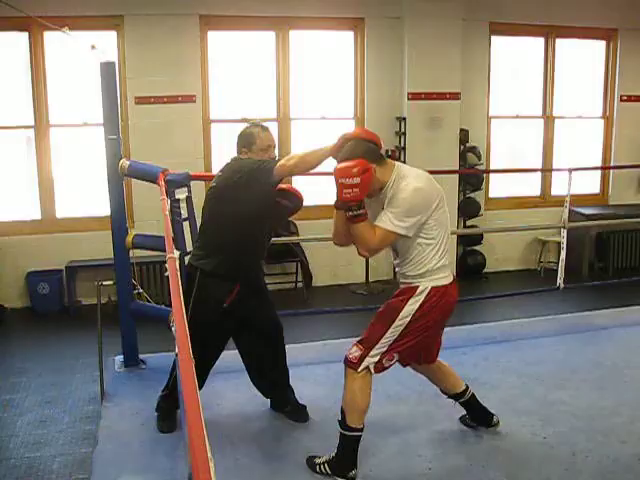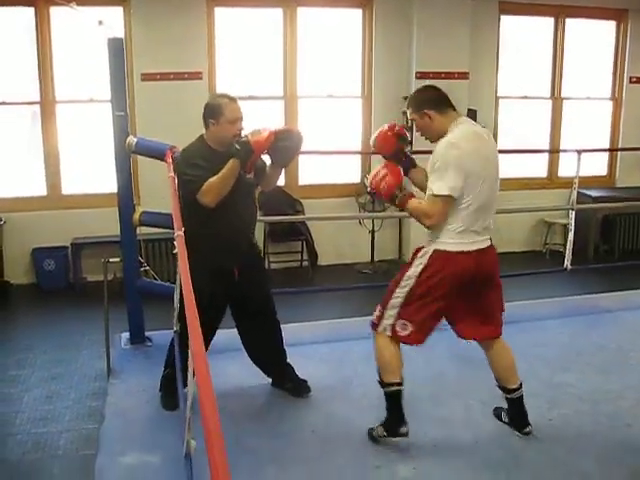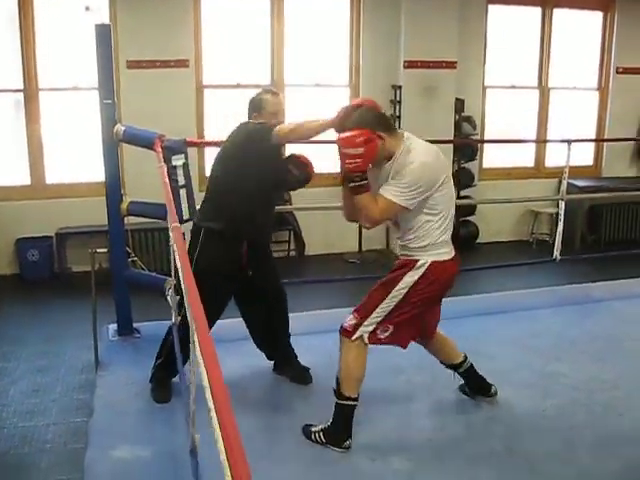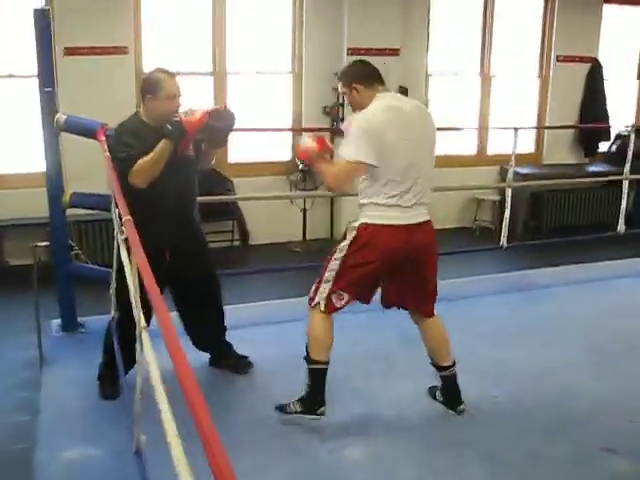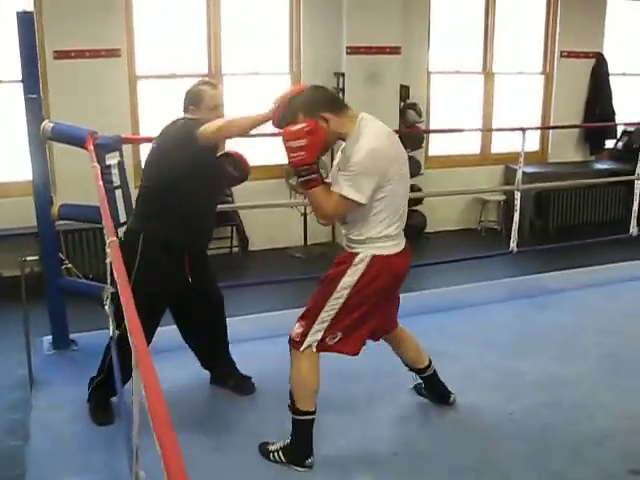
dt=1s
person 1, frame 1
left shoulder: (412, 190)
right shoulder: (385, 186)
left elbow: (369, 245)
right elbow: (342, 239)
left wrist: (351, 203)
right wrist: (348, 204)
left hip: (428, 292)
right hip: (427, 287)
left knee: (358, 362)
right knee: (422, 359)
right ankle: (480, 413)
person 1, frame 2
left shoulder: (450, 148)
right shoulder: (482, 138)
left elbow: (433, 215)
left wrist: (394, 192)
right wrist: (406, 161)
left hip: (444, 257)
right hip: (482, 254)
left knee: (386, 327)
right knee: (490, 336)
left ankle: (395, 419)
right ankle: (517, 413)
person 1, frame 3
left shoulder: (419, 163)
right shoulder: (401, 154)
left elbow: (374, 217)
right elbow: (353, 214)
left wrist: (353, 175)
right wrist: (359, 175)
left hip: (427, 266)
right hip: (437, 261)
left knee: (355, 333)
right knee: (423, 331)
left ankle: (339, 430)
right ankle: (478, 383)
person 1, frame 4
left shoulder: (367, 121)
right shoulder: (420, 112)
left elbow: (338, 181)
left wrist: (316, 157)
left hip: (376, 232)
right hip: (420, 229)
left knee: (322, 304)
right knee: (423, 313)
left ankle: (314, 398)
right ankle: (451, 392)
person 1, frame 5
left shoulder: (368, 149)
right shoulder: (362, 133)
left elbow: (330, 212)
right elbow: (338, 191)
left wrist: (304, 168)
right wrist: (310, 168)
left hip: (371, 259)
right hip: (394, 252)
left knee: (305, 342)
right knee: (386, 327)
left ankle: (299, 448)
right ankle: (436, 387)
person 2, frame 1
left shoulder: (258, 182)
right shoulder: (239, 171)
right elbow: (290, 165)
left wrist: (281, 210)
right wrist: (335, 148)
left hip: (245, 277)
right hip: (213, 278)
left knee: (268, 336)
right knee: (200, 347)
left ankle: (282, 398)
right ankle: (168, 405)
person 2, frame 2
left shoulder: (242, 147)
right shoulder: (192, 157)
left elbow: (265, 184)
right elbow: (208, 197)
left wrist: (279, 160)
right wrist: (238, 159)
left hip: (244, 252)
right hip: (206, 259)
left knee: (262, 315)
right knee: (195, 325)
left ankle: (281, 374)
right ankle: (171, 384)
person 2, frame 3
left shoulder: (269, 149)
right shoulder: (250, 133)
right elbow: (288, 132)
left wrist: (292, 179)
right wrist: (335, 121)
left hip: (252, 243)
right hip: (216, 241)
left knee: (270, 303)
left ankle: (284, 360)
right ankle: (163, 373)
person 2, frame 4
left shoulder: (180, 122)
right shoulder: (128, 133)
left elbow: (202, 162)
right elbow: (139, 178)
left wrist: (215, 137)
right wrist: (170, 138)
left hip: (185, 232)
right hip: (144, 238)
left knee: (204, 293)
right knee: (132, 307)
left ankle: (220, 352)
right ankle: (111, 372)
person 2, frame 5
left shoulder: (200, 142)
right shoulder: (182, 132)
right elbow: (217, 129)
left wrist: (220, 178)
right wrist: (270, 114)
left hip: (187, 249)
right hip: (152, 248)
left knee: (208, 310)
right knee: (134, 323)
left ankle: (222, 370)
right ankle: (101, 392)
